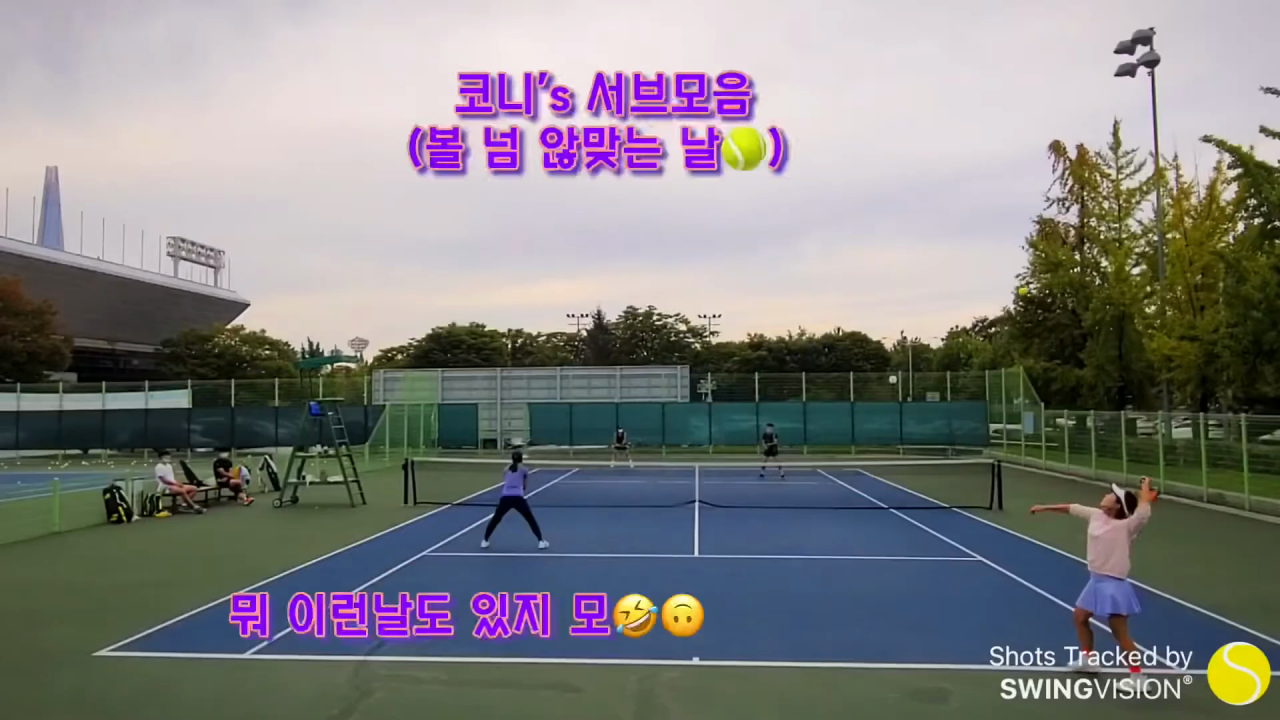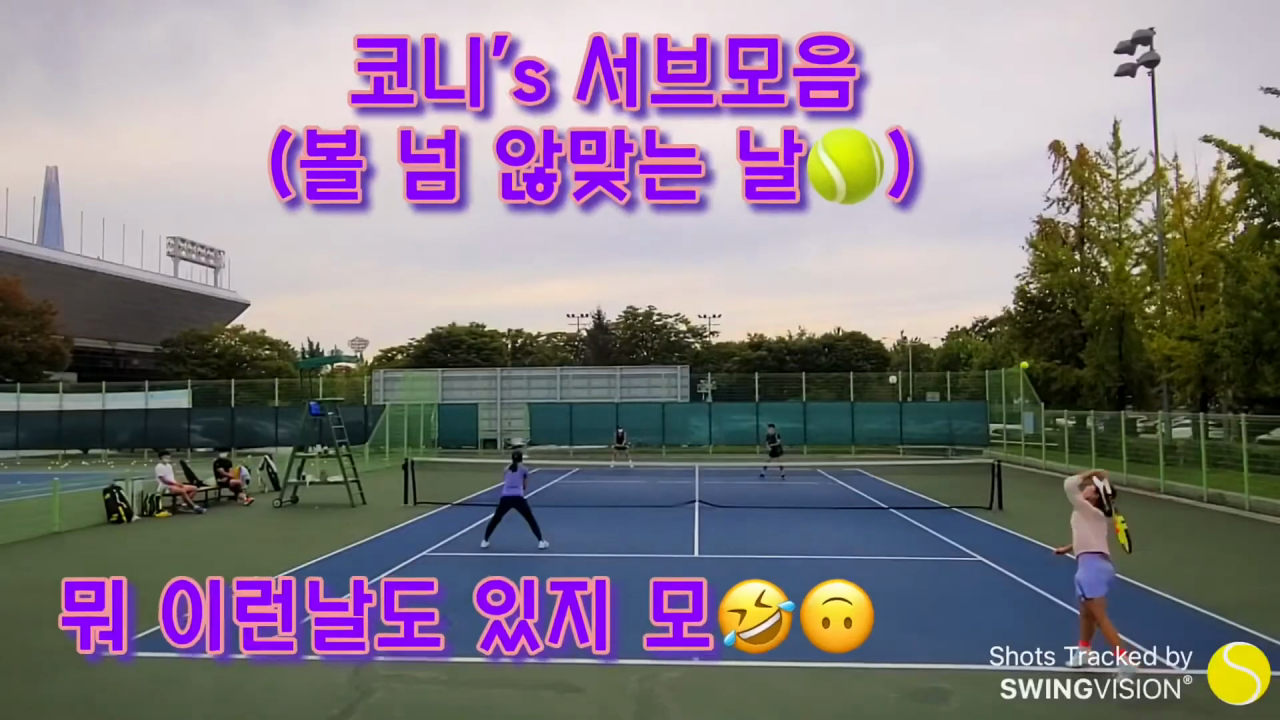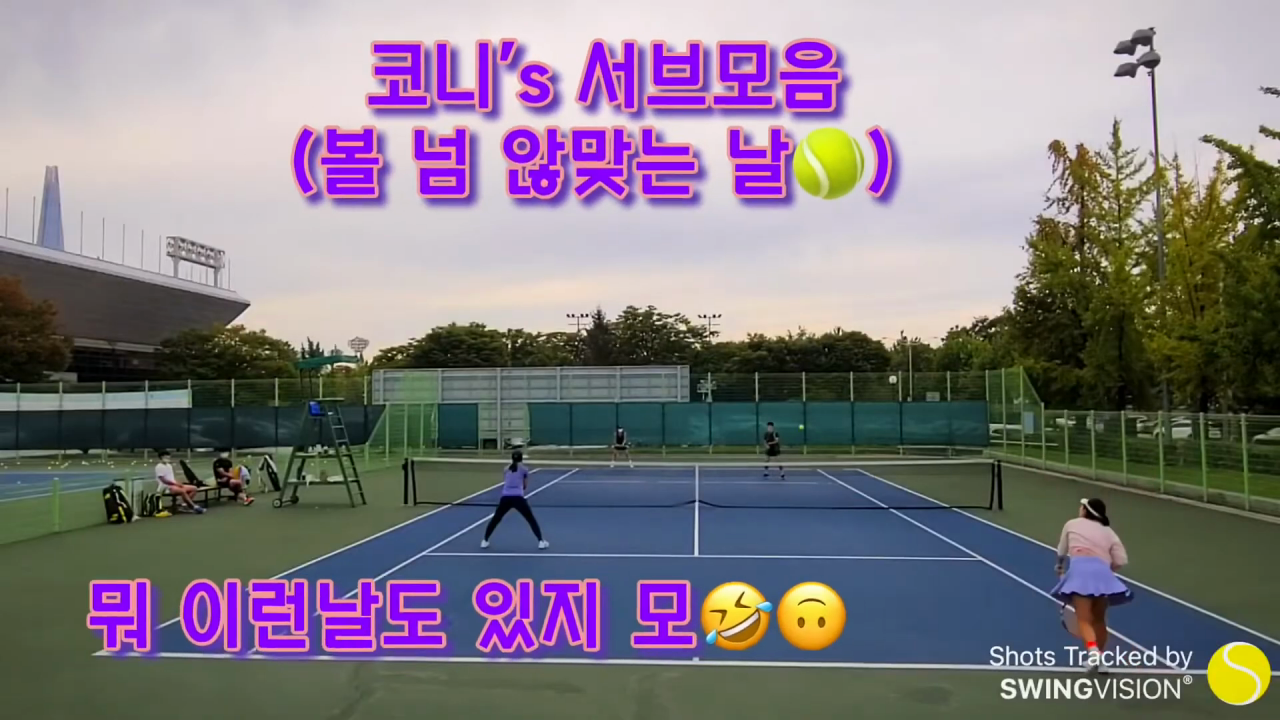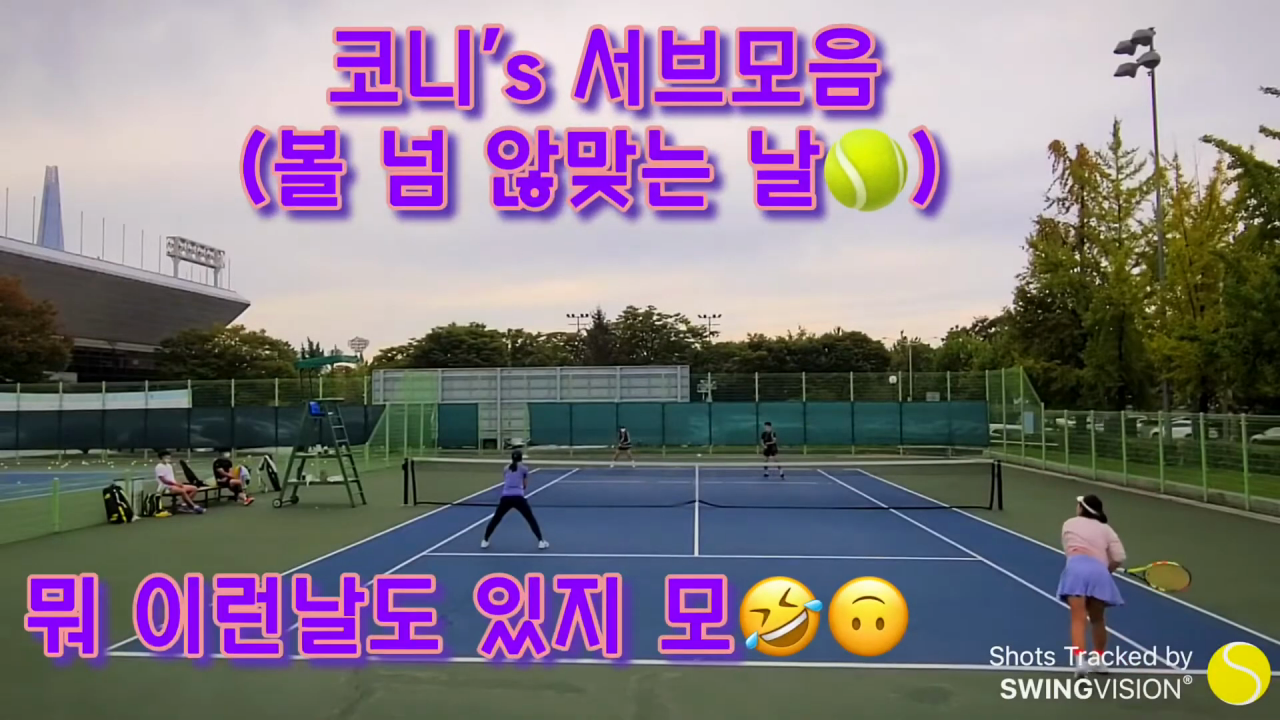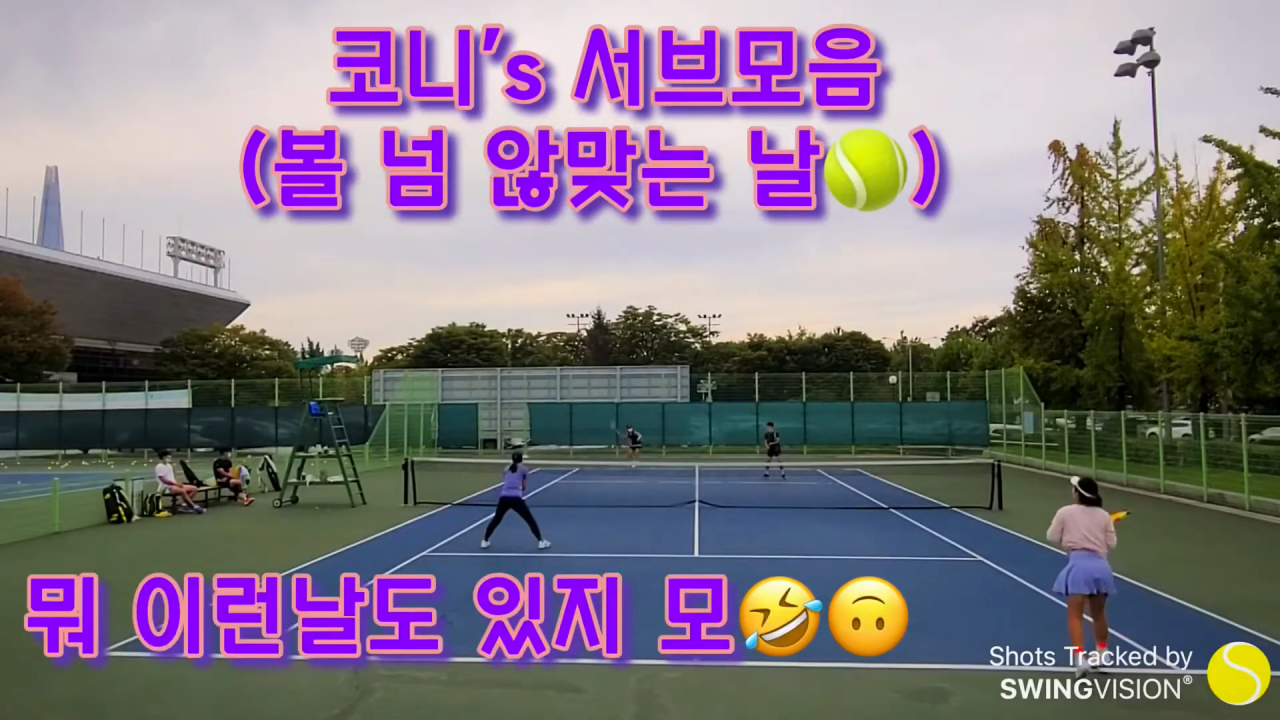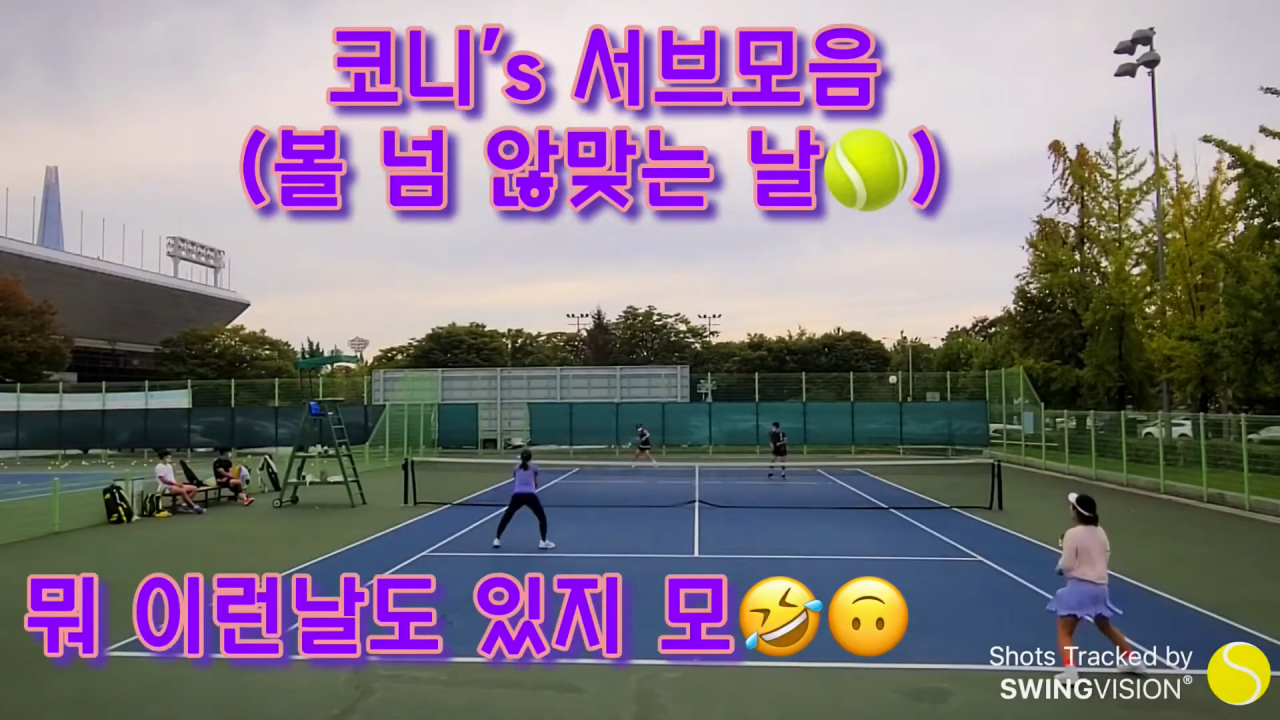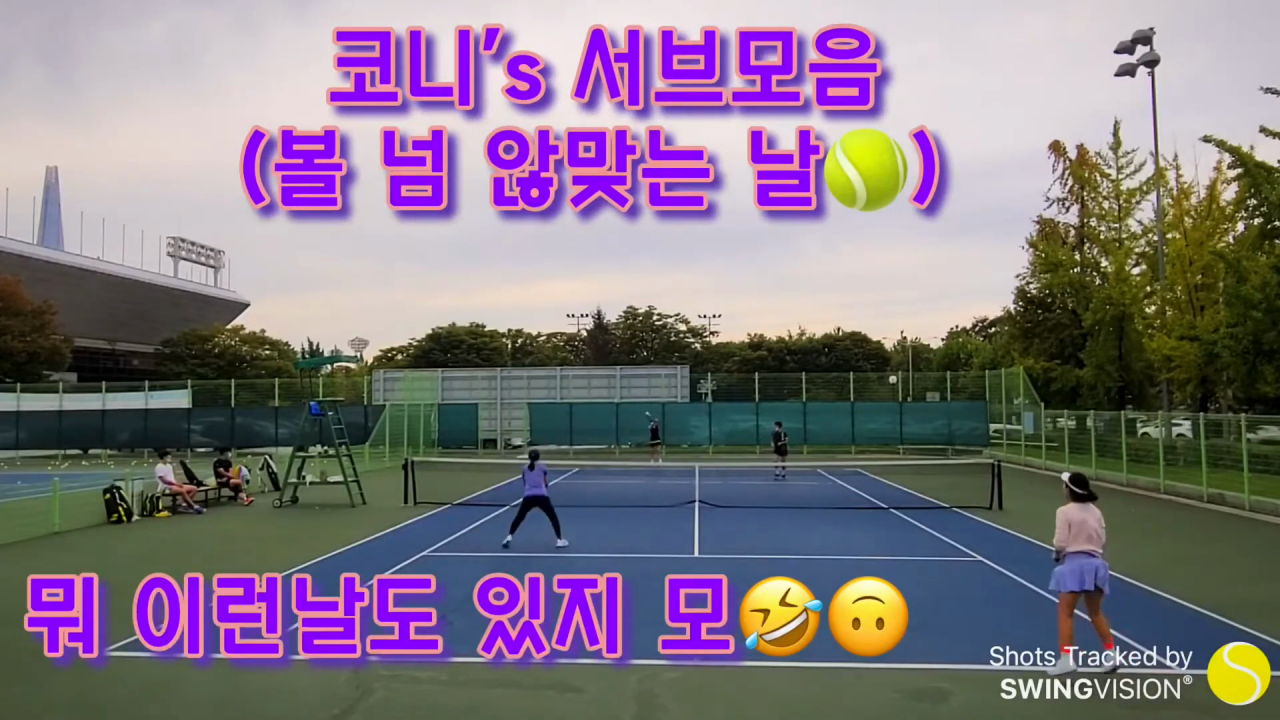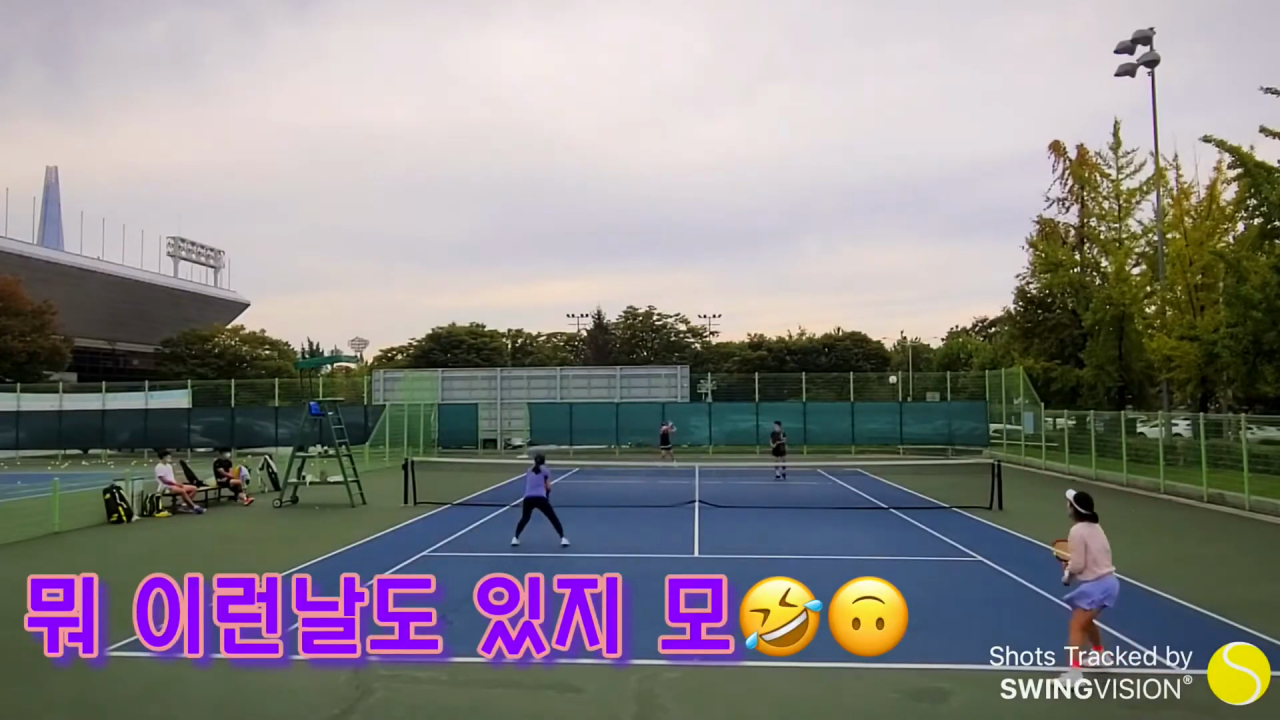
dt=0.3s
person 1, frame 1
left shoulder: (1125, 526)
right shoulder: (1096, 516)
left elbow: (1143, 513)
right elbow: (1071, 508)
left wrist: (1145, 487)
right wrist: (1045, 507)
left hip: (1113, 585)
right hip: (1096, 582)
left knee: (1121, 634)
right knee: (1079, 618)
left ankle: (1137, 677)
right ankle: (1088, 659)
person 1, frame 2
left shoulder: (1085, 509)
right shoulder: (1098, 517)
left elbow: (1070, 486)
left wrist: (1089, 474)
right wrist: (1068, 548)
left hip: (1093, 569)
right hip: (1093, 568)
left knee: (1100, 618)
right knee: (1085, 612)
left ankle: (1124, 661)
right ankle: (1083, 653)
person 1, frame 3
left shoulder: (1073, 525)
right shoulder: (1109, 532)
left elbow: (1062, 552)
right elbow: (1121, 561)
left wrist: (1060, 566)
left hip: (1082, 568)
right hip: (1102, 573)
left knee: (1084, 620)
right knee: (1098, 620)
left ankle: (1093, 653)
right ankle: (1098, 657)
person 1, frame 4
left shoulder: (1070, 524)
right shoulder: (1106, 530)
right elbow: (1119, 557)
left hip: (1077, 567)
right hip: (1099, 571)
left knee: (1078, 619)
right knee: (1098, 621)
left ankle: (1081, 659)
right ankle: (1098, 659)
person 1, frame 5
left shoulder: (1066, 512)
right shoulder: (1103, 515)
left elbow: (1052, 537)
right elbow: (1111, 543)
left hip: (1080, 565)
right hip: (1101, 566)
left knee: (1075, 615)
right knee: (1098, 614)
left ankle: (1081, 658)
right ankle: (1102, 655)
person 1, frame 6
left shoulder: (1073, 535)
right shoulder: (1100, 533)
left elbow: (1066, 565)
right elbow: (1101, 559)
left wrist: (1061, 568)
left hip: (1078, 589)
right hip: (1099, 588)
left knee: (1064, 632)
right knee: (1106, 628)
left ankle: (1069, 671)
right ankle: (1132, 659)
person 1, frame 7
left shoulder: (1065, 512)
right shoulder: (1095, 511)
left elbow: (1060, 543)
right elbow: (1102, 539)
left wrist: (1058, 554)
left hip: (1074, 565)
right hip: (1096, 564)
left knee: (1065, 614)
right knee: (1095, 613)
left ankle: (1066, 659)
right ankle: (1111, 654)
person 1, frame 8
left shoulder: (1077, 531)
right shoulder: (1095, 528)
left elbow: (1077, 565)
left wrist: (1068, 575)
right wrist: (1071, 565)
left hip: (1095, 585)
right hip: (1106, 581)
left knee: (1076, 627)
right knee: (1085, 621)
left ankle: (1075, 672)
right ankle: (1099, 655)
